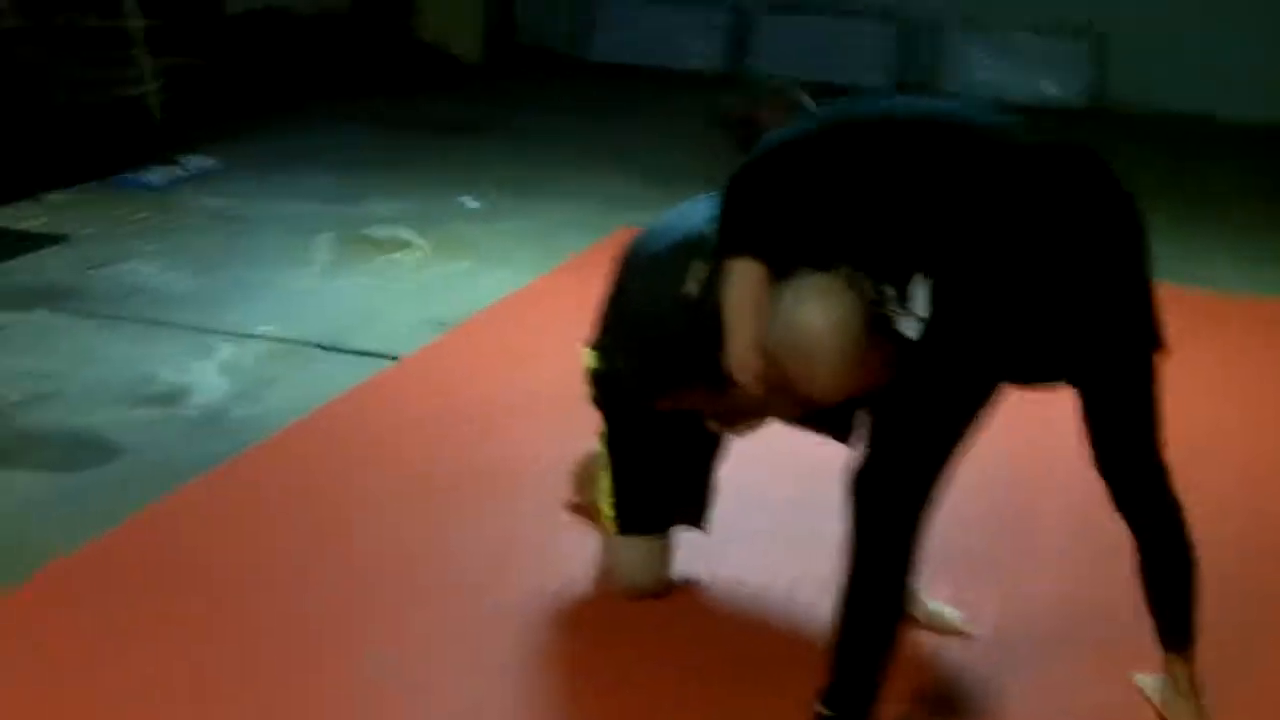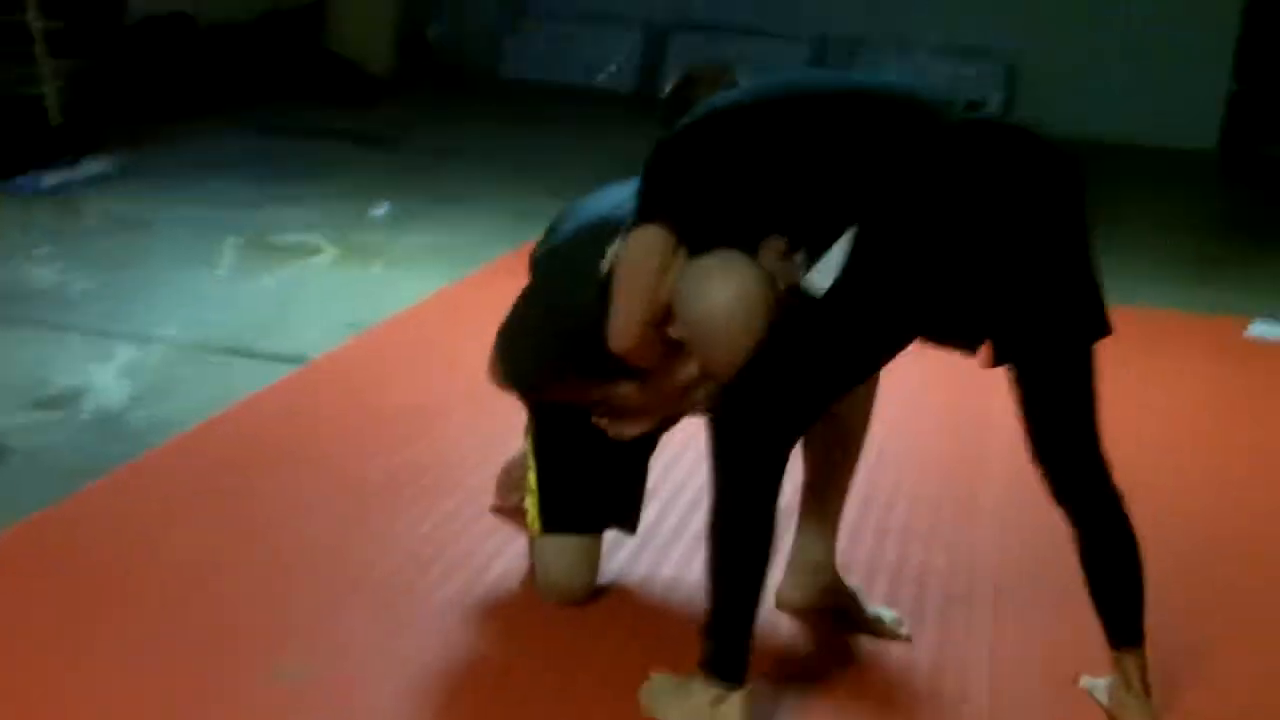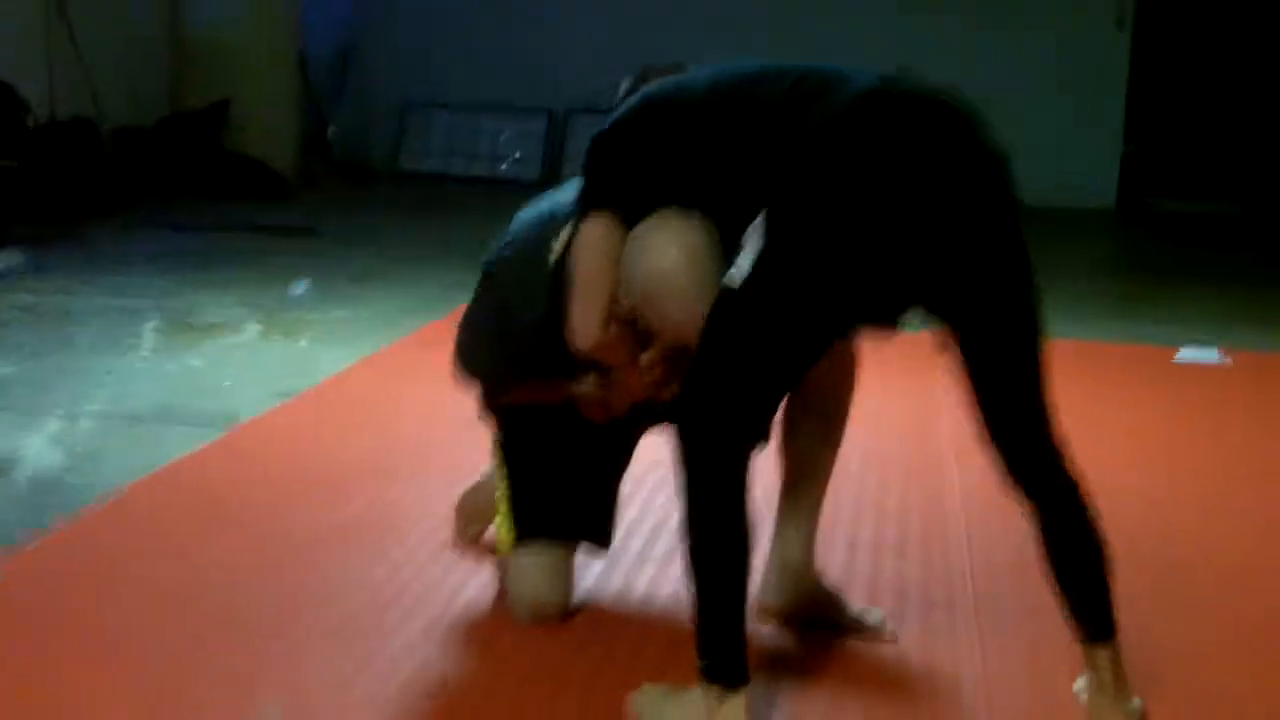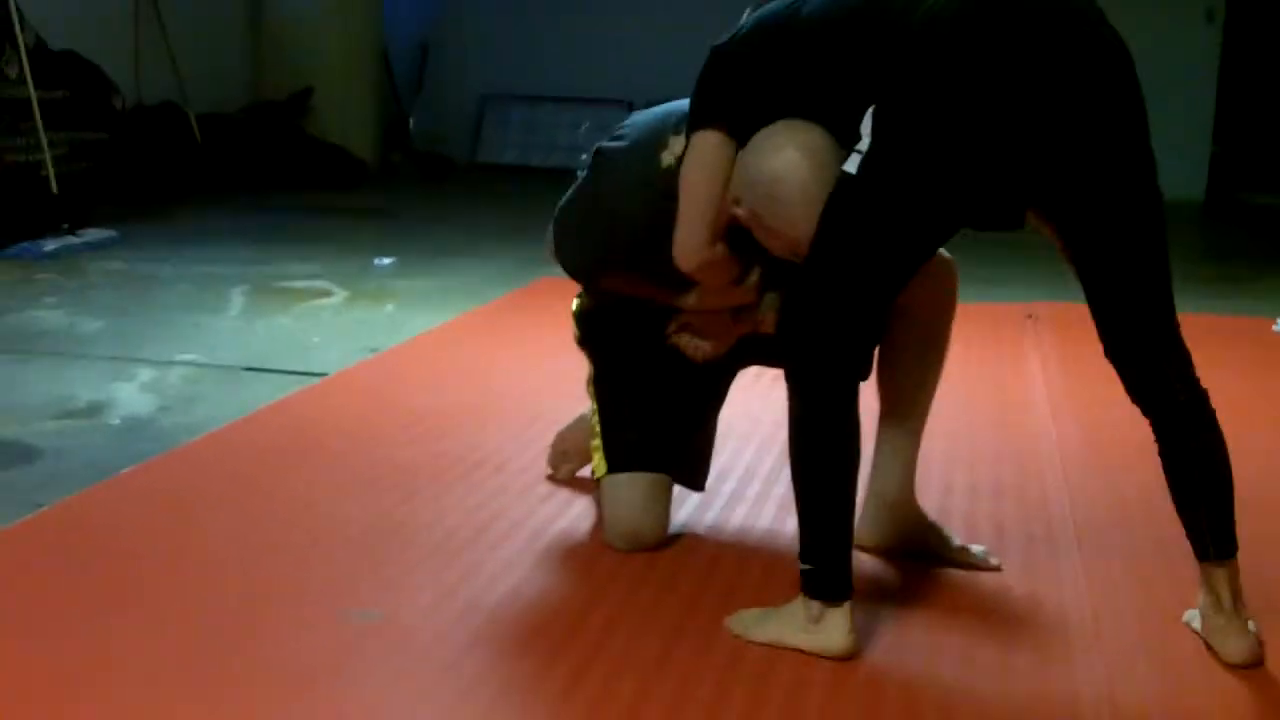
dt=0.4s
person 1, frame 1
left shoulder: (759, 180)
right shoulder: (871, 130)
left elbow: (747, 365)
left hip: (1001, 243)
right hip: (1094, 202)
left knee: (890, 493)
right knee: (1137, 472)
person 1, frame 2
left shoulder: (686, 151)
right shoulder: (794, 113)
left elbow: (627, 331)
left hip: (932, 211)
right hip: (1037, 182)
left knee: (751, 423)
right knee: (1073, 458)
person 1, frame 3
left shoulder: (624, 140)
left elbow: (588, 331)
left hip: (844, 185)
right hip: (959, 153)
left knee: (713, 431)
right knee: (1029, 445)
person 1, frame 4
left shoulder: (739, 60)
left elbow: (693, 252)
left hip: (956, 86)
left knee: (819, 338)
right knee: (1153, 359)
left ankle: (824, 609)
right ankle: (1226, 613)
person 2, frame 1
right shoulder: (667, 301)
right elbow: (649, 393)
right wrist: (757, 400)
right hip: (654, 377)
right knee: (636, 578)
right ankle: (612, 470)
person 2, frame 2
left shoulder: (769, 258)
right shoulder: (578, 287)
right elbow: (508, 373)
right wrist: (628, 396)
right hip: (588, 385)
right knee: (563, 584)
left ankle: (810, 572)
right ankle: (540, 468)
person 2, frame 3
right shoulder: (527, 278)
right elbow: (479, 371)
right wrist: (588, 387)
left hip: (652, 373)
right hip: (553, 393)
right knee: (540, 602)
right ankle: (507, 489)
person 2, frame 4
left shoulder: (830, 167)
right shoulder: (634, 181)
right elbow: (574, 258)
left wrist: (753, 315)
right wrist: (682, 298)
left hip: (751, 312)
right hip: (651, 317)
left knee: (929, 278)
right knee: (632, 530)
left ankle: (891, 511)
right ankle: (604, 432)
